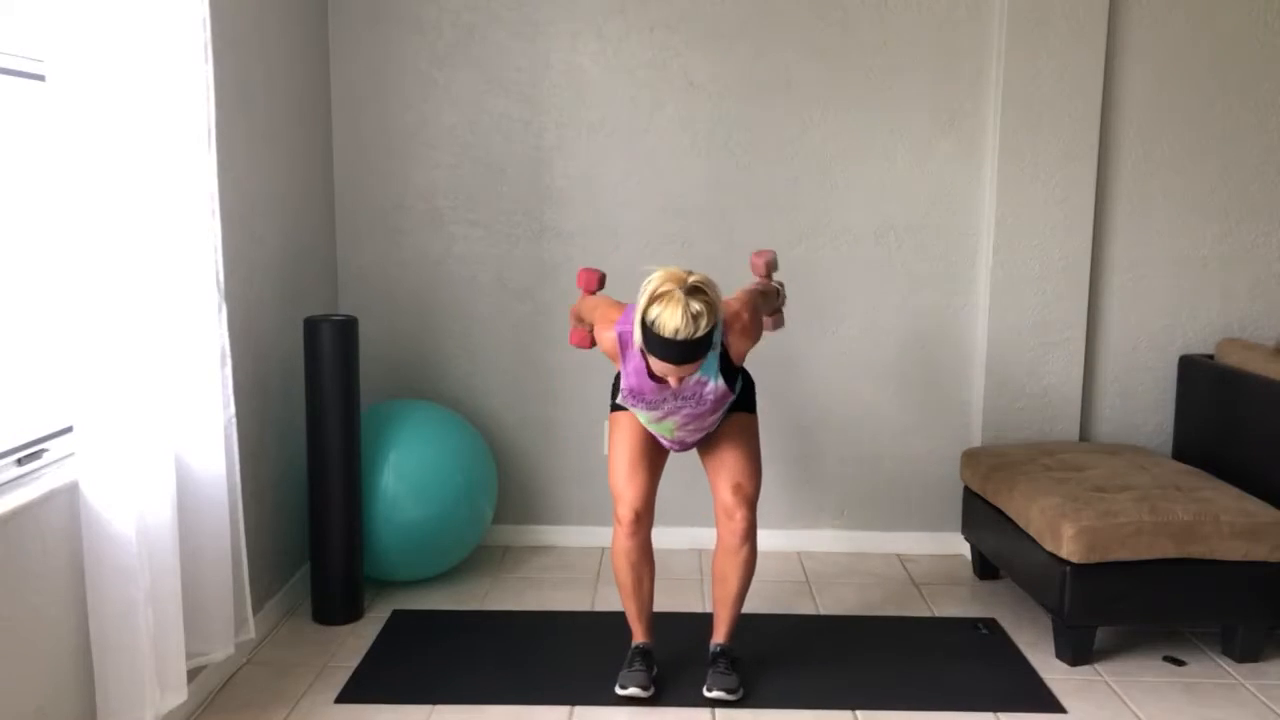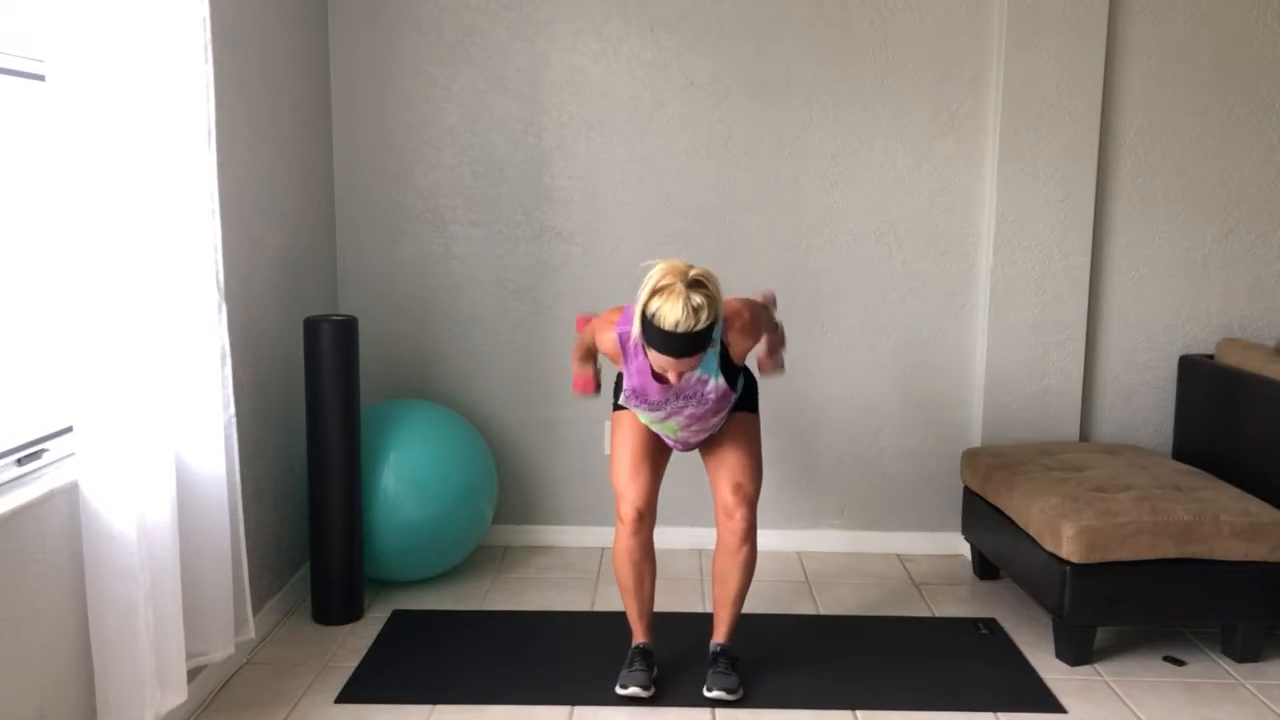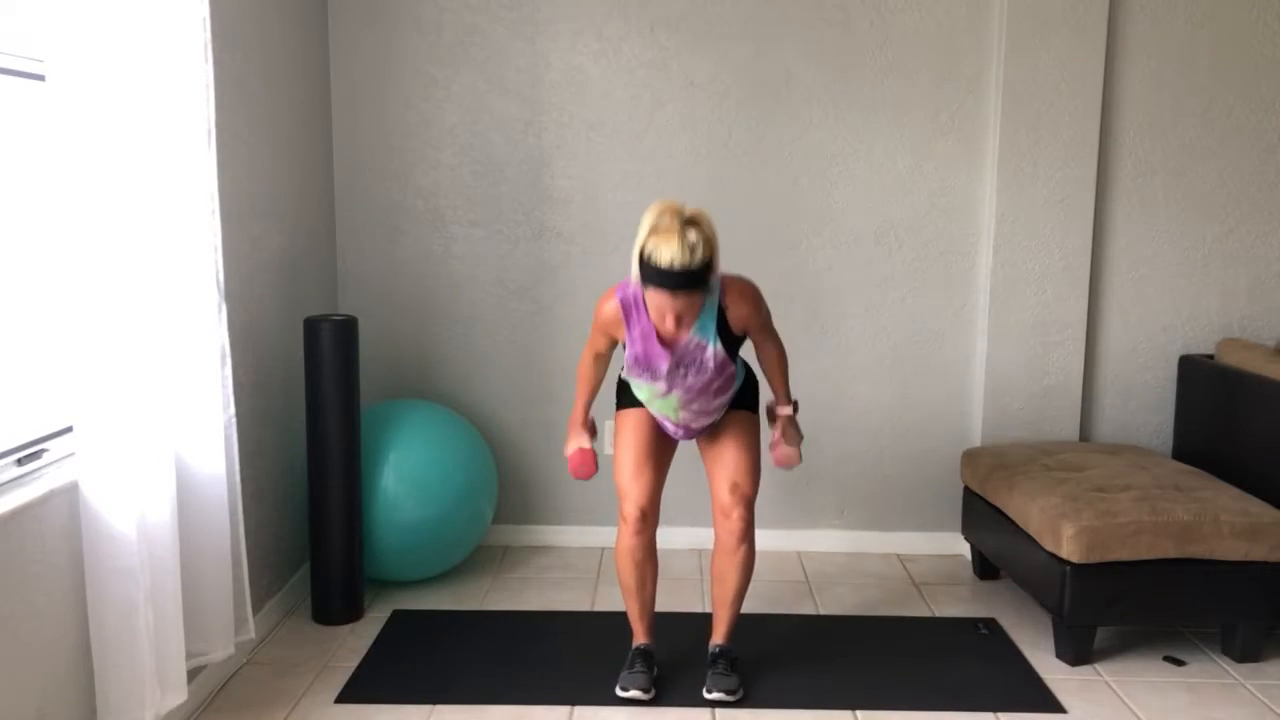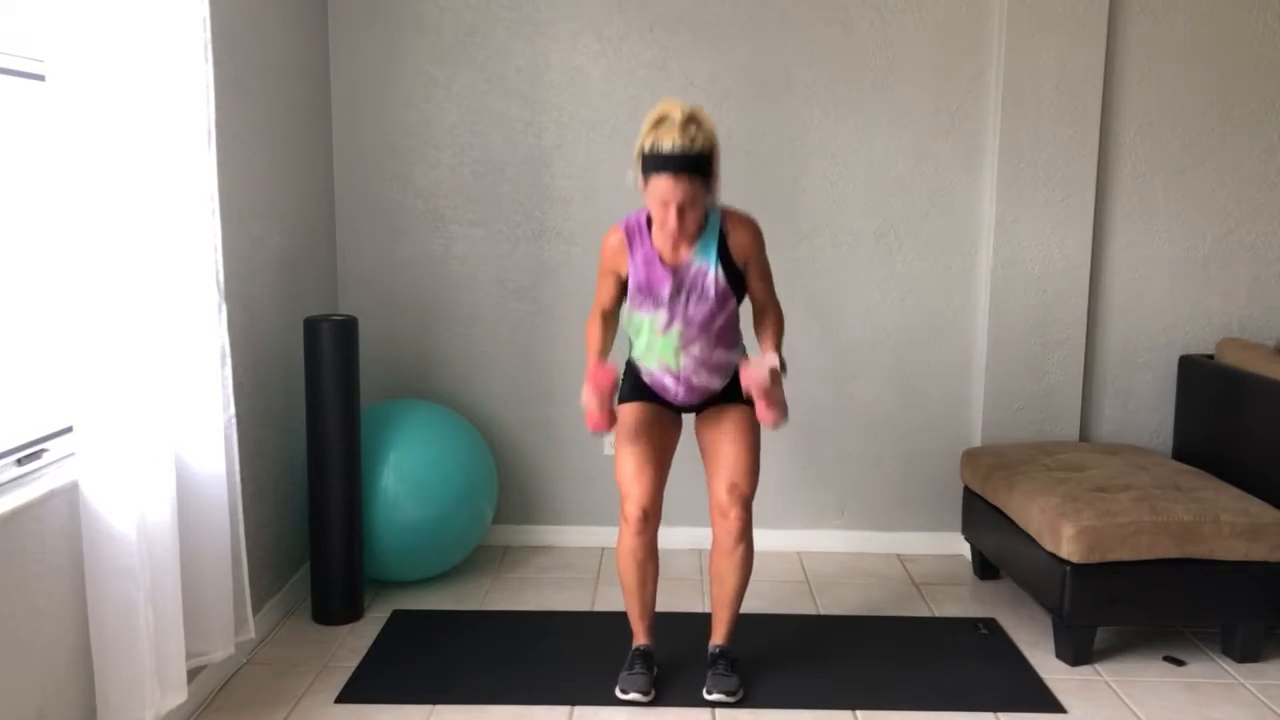
dt=0.2s
person 1, frame 1
left shoulder: (738, 325)
right shoulder: (614, 331)
left elbow: (766, 294)
right elbow: (582, 309)
left wrist: (774, 297)
right wrist: (581, 313)
left hip: (725, 408)
right hip: (639, 410)
left knee: (739, 516)
right knee: (630, 516)
left ankle: (721, 647)
right ankle: (640, 646)
person 1, frame 2
left shoulder: (738, 326)
right shoulder: (614, 334)
left elbow: (766, 308)
right elbow: (585, 330)
left wrist: (774, 344)
right wrist: (583, 364)
left hip: (727, 408)
right hip: (642, 411)
left knee: (738, 515)
right knee: (632, 516)
left ankle: (721, 647)
right ankle: (641, 646)
person 1, frame 3
left shoulder: (738, 299)
right shoulder: (615, 307)
left elbow: (768, 344)
right elbow: (594, 355)
left wrist: (785, 409)
right wrist: (579, 421)
left hip: (727, 405)
right hip: (646, 403)
left knee: (736, 515)
right knee: (636, 515)
left ankle: (721, 648)
right ankle: (641, 647)
person 1, frame 4
left shoulder: (739, 233)
right shoulder: (621, 242)
left elbow: (766, 305)
right elbow: (603, 311)
left wrist: (770, 363)
right wrist: (592, 378)
left hip: (726, 388)
right hip: (648, 387)
left knee: (732, 514)
right knee: (637, 515)
left ankle: (721, 648)
right ankle: (641, 647)
